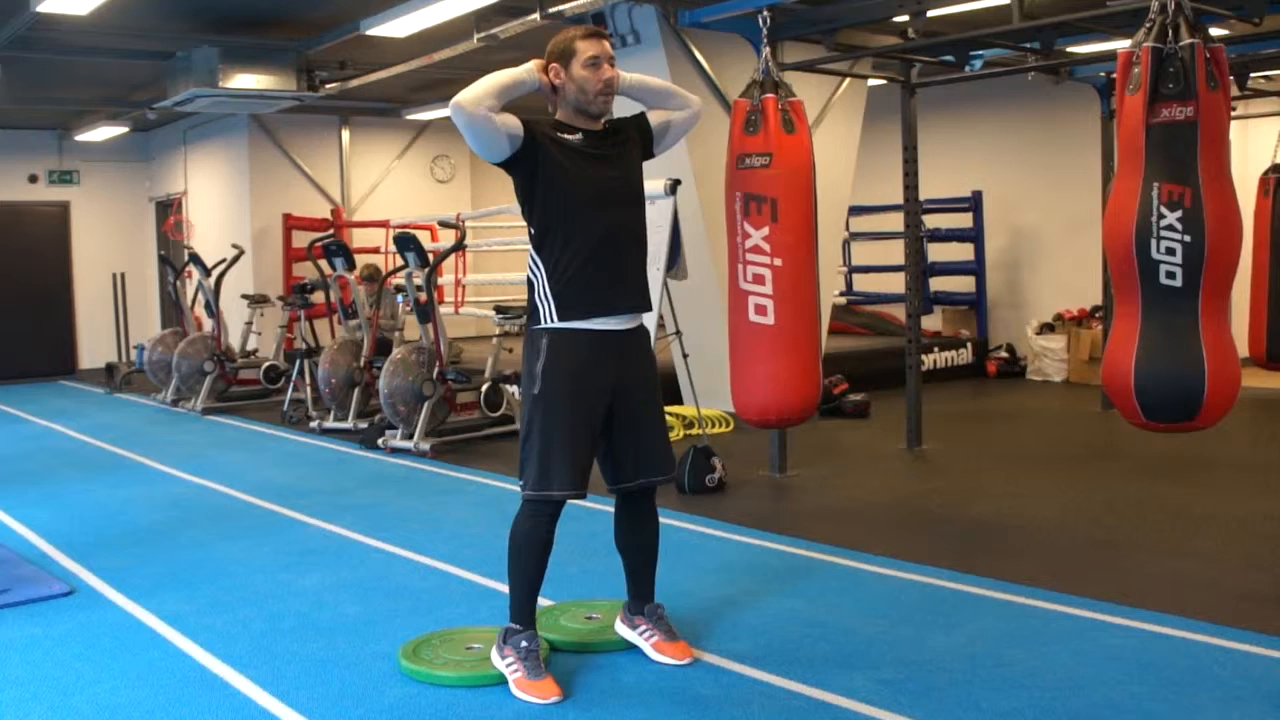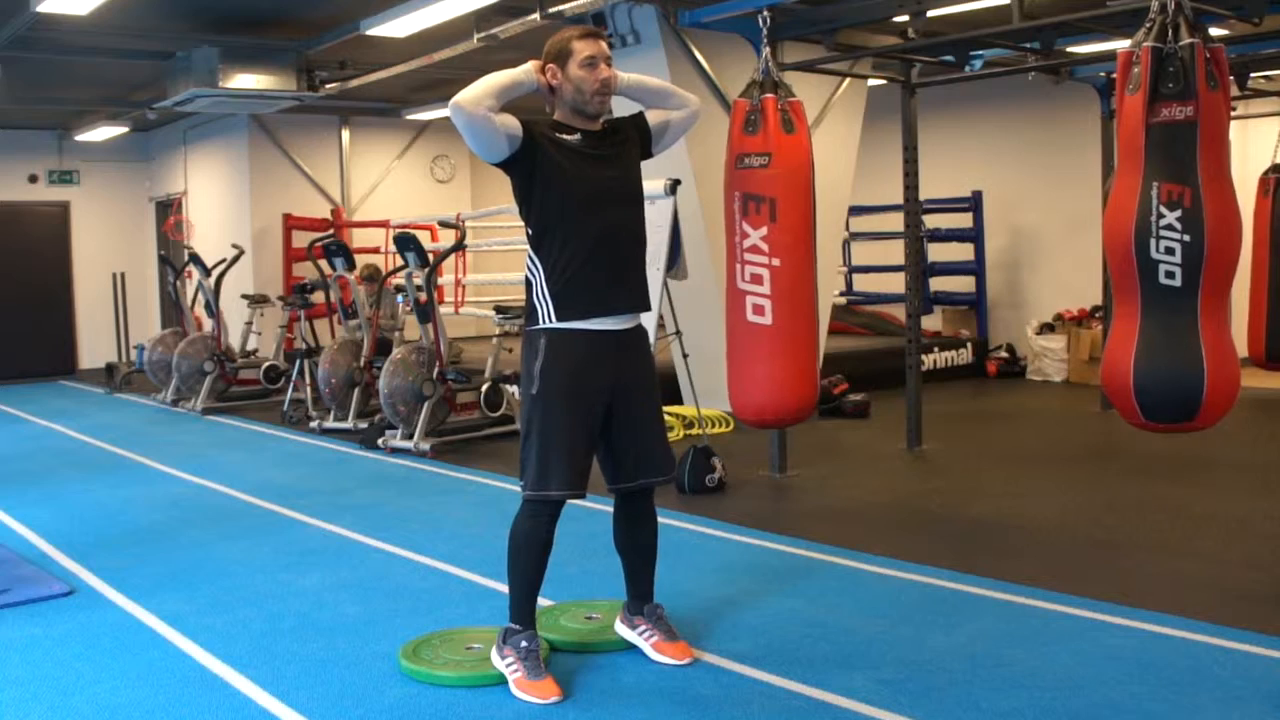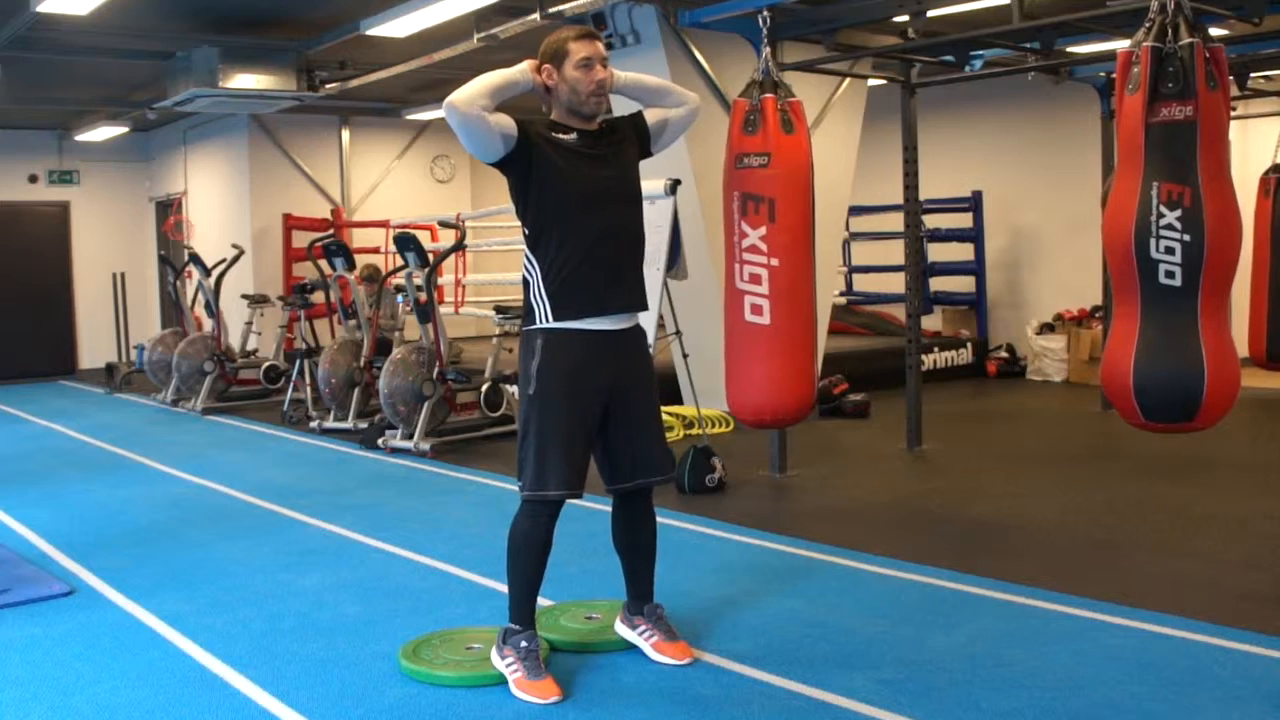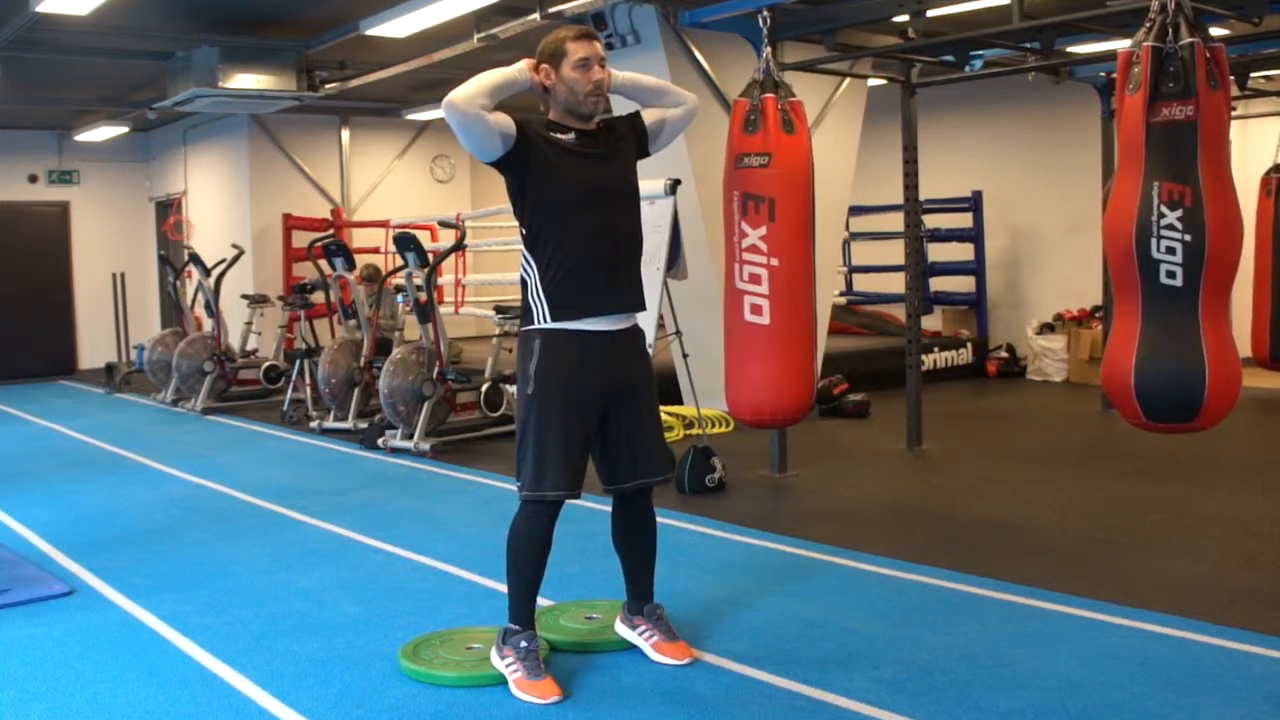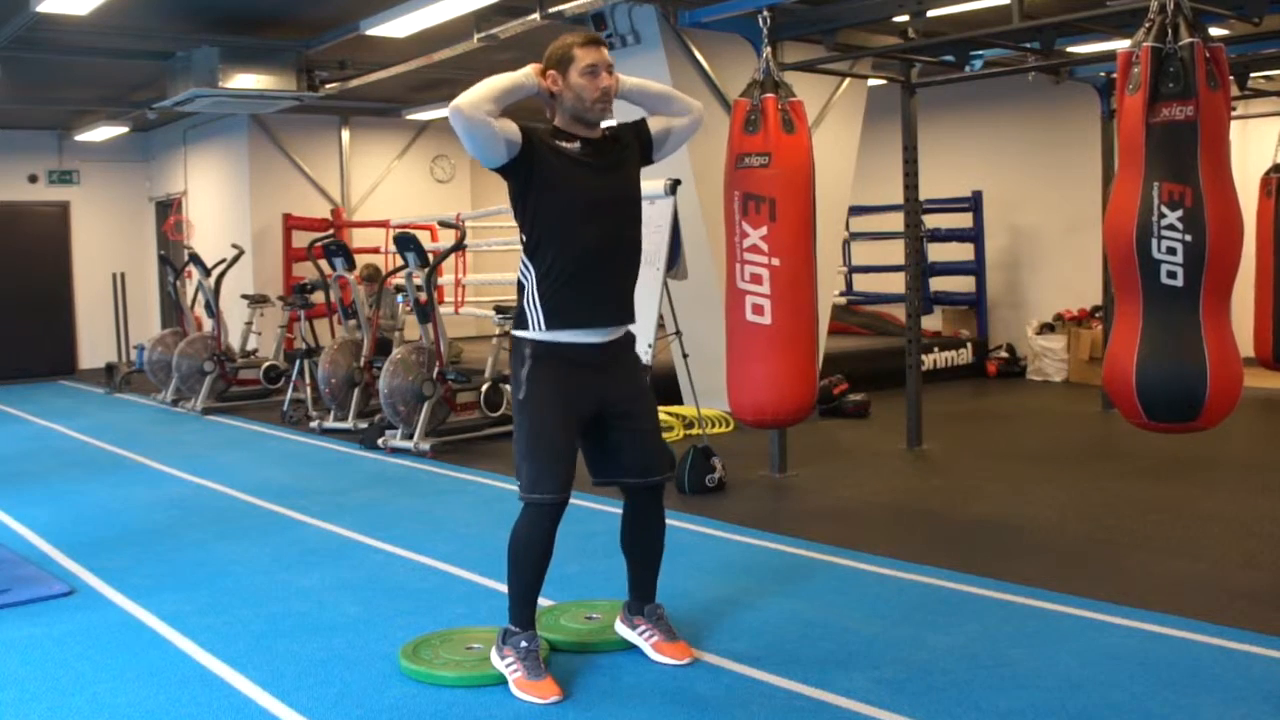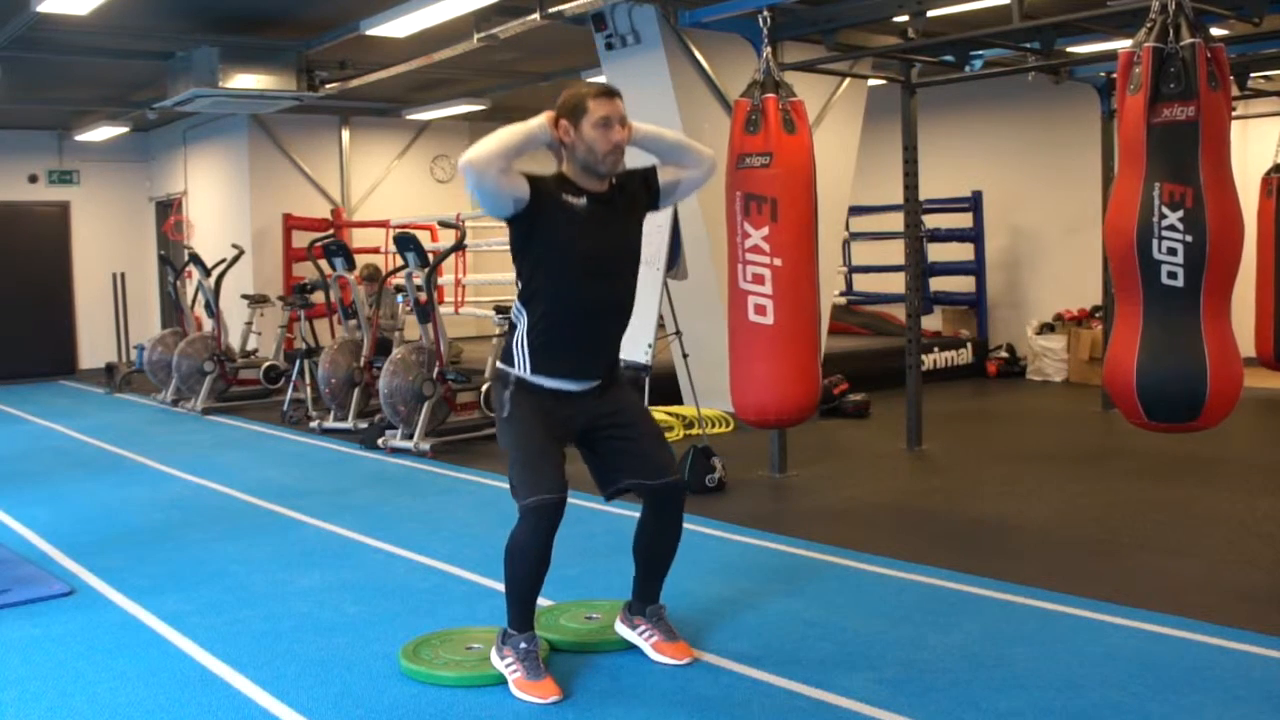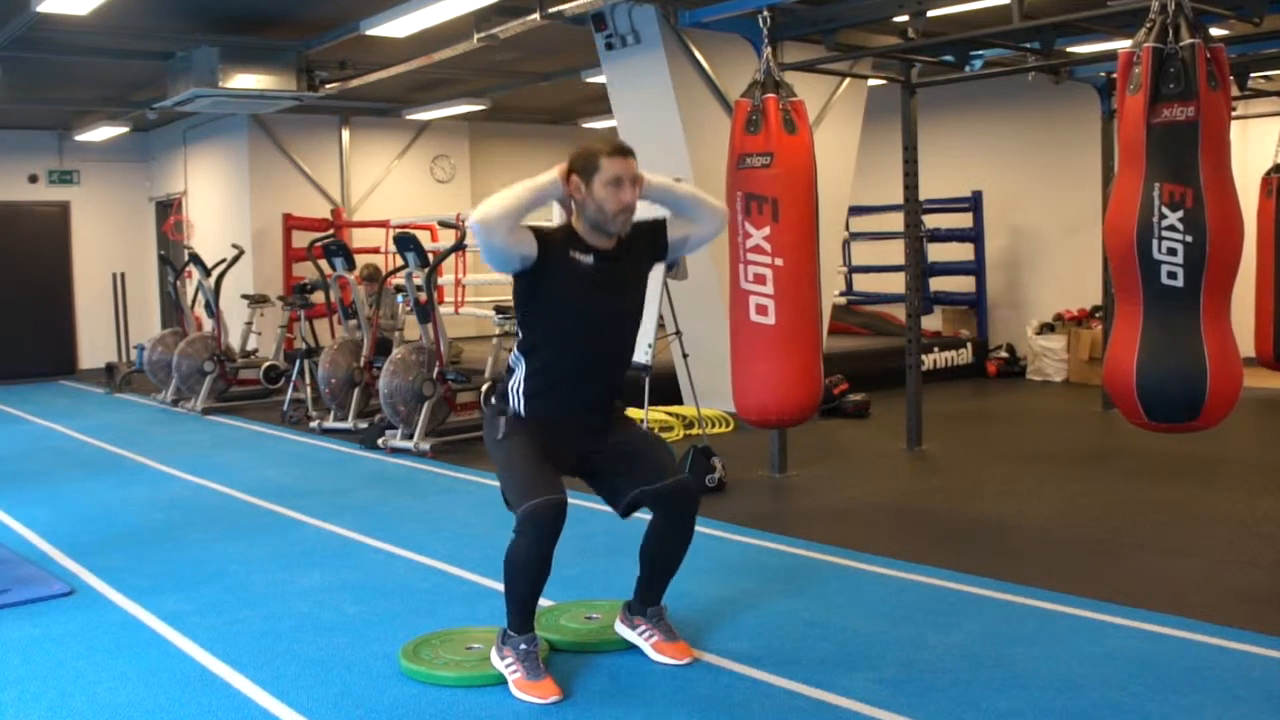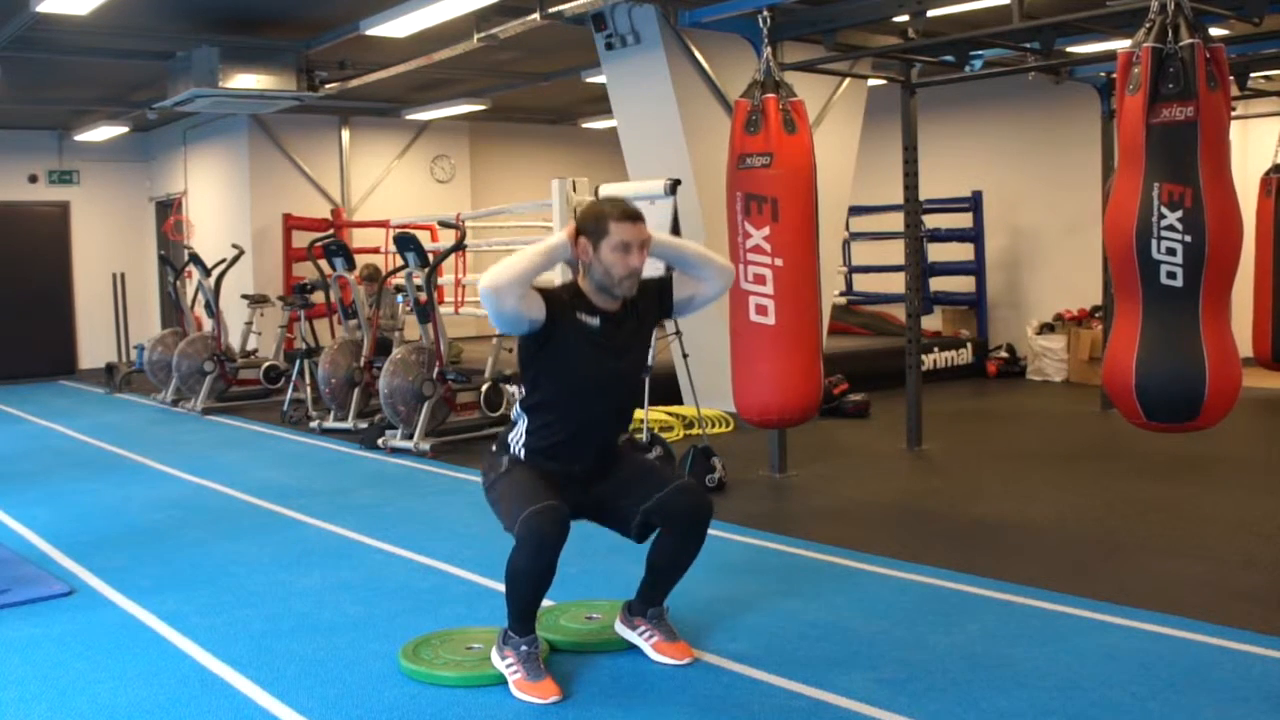
dt=0.3s
person 1, frame 1
left shoulder: (627, 136)
right shoulder: (535, 141)
left elbow: (691, 106)
right elbow: (467, 108)
left wrist: (625, 82)
right wrist: (527, 73)
left hip: (629, 337)
right hip: (565, 341)
left knee: (640, 482)
right knee: (547, 493)
left ankle: (641, 611)
right ankle: (517, 638)
person 1, frame 2
left shoulder: (626, 136)
right shoulder: (532, 143)
left elbow: (688, 105)
right elbow: (466, 108)
left wrist: (622, 82)
right wrist: (526, 75)
left hip: (627, 338)
right hip: (563, 342)
left knee: (639, 482)
right knee: (546, 493)
left ankle: (640, 611)
right ankle: (516, 638)
person 1, frame 3
left shoulder: (624, 136)
right shoulder: (528, 142)
left elbow: (688, 102)
right elbow: (460, 108)
left wrist: (619, 81)
right wrist: (521, 74)
left hip: (625, 338)
right hip: (561, 342)
left knee: (637, 482)
right knee: (544, 492)
left ankle: (640, 611)
right ankle: (517, 638)
person 1, frame 4
left shoulder: (622, 136)
right shoulder: (526, 142)
left elbow: (687, 102)
right elbow: (459, 107)
left wrist: (618, 80)
right wrist: (520, 73)
left hip: (624, 338)
right hip: (559, 343)
left knee: (636, 484)
right knee: (544, 494)
left ankle: (639, 612)
right ankle: (516, 639)
person 1, frame 5
left shoulder: (624, 145)
right shoulder: (531, 148)
left elbow: (692, 113)
right elbow: (465, 112)
left wrist: (624, 86)
right wrist: (525, 78)
left hip: (615, 349)
right hip: (548, 354)
left knee: (648, 480)
right knee: (547, 497)
left ankle: (641, 612)
right ankle: (516, 639)
person 1, frame 6
left shoulder: (632, 192)
right shoulder: (537, 199)
left elbow: (702, 162)
right elbow: (475, 167)
left wrist: (635, 131)
right wrist: (538, 127)
left hip: (603, 385)
right hip: (533, 386)
left knee: (666, 487)
right knee: (543, 504)
left ankle: (642, 612)
right ankle: (515, 641)
person 1, frame 7
left shoulder: (640, 243)
right shoulder: (544, 251)
left elbow: (713, 216)
right elbow: (485, 225)
left wrist: (649, 183)
right wrist: (549, 183)
left hip: (601, 420)
right hip: (527, 422)
left knee: (679, 494)
right knee: (543, 514)
left ankle: (642, 614)
right ankle: (515, 642)
person 1, frame 8
left shoulder: (646, 301)
right shoulder: (550, 310)
left elbow: (720, 275)
right elbow: (494, 289)
left wrist: (656, 241)
right wrist: (559, 243)
left hip: (604, 464)
right hip: (528, 465)
left knee: (689, 505)
right knee: (544, 525)
left ankle: (643, 614)
right ankle: (516, 642)
